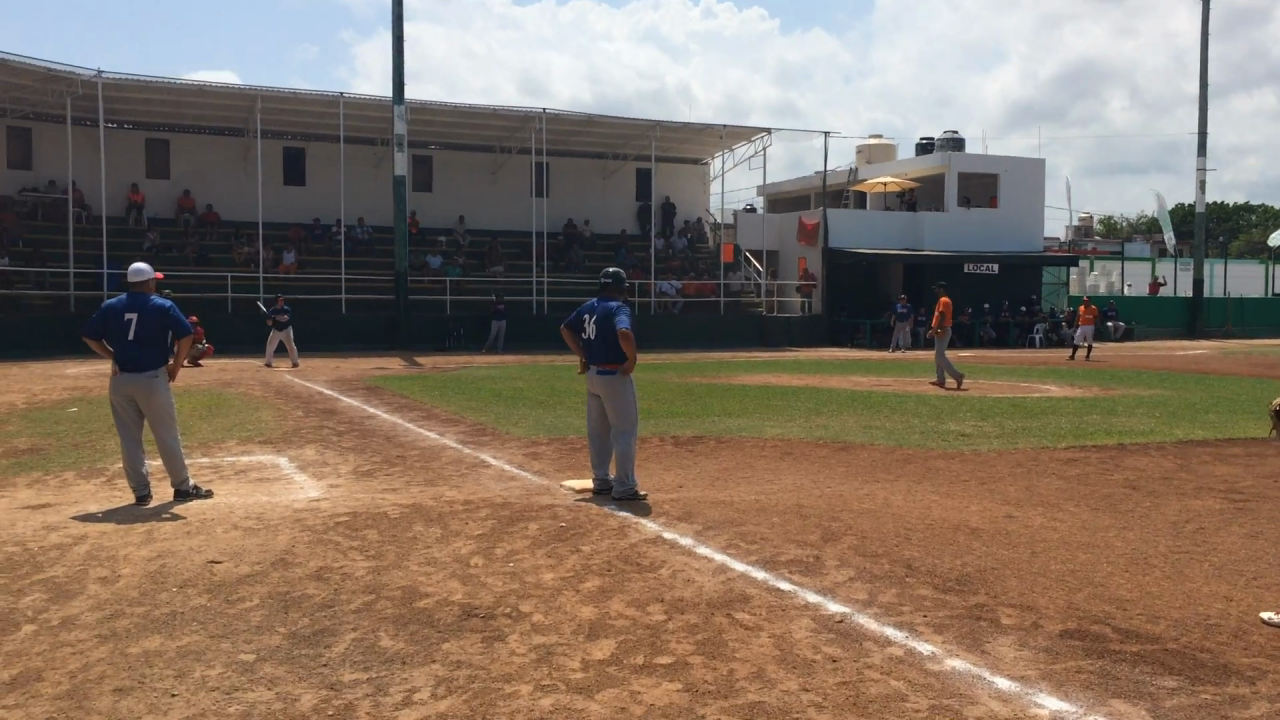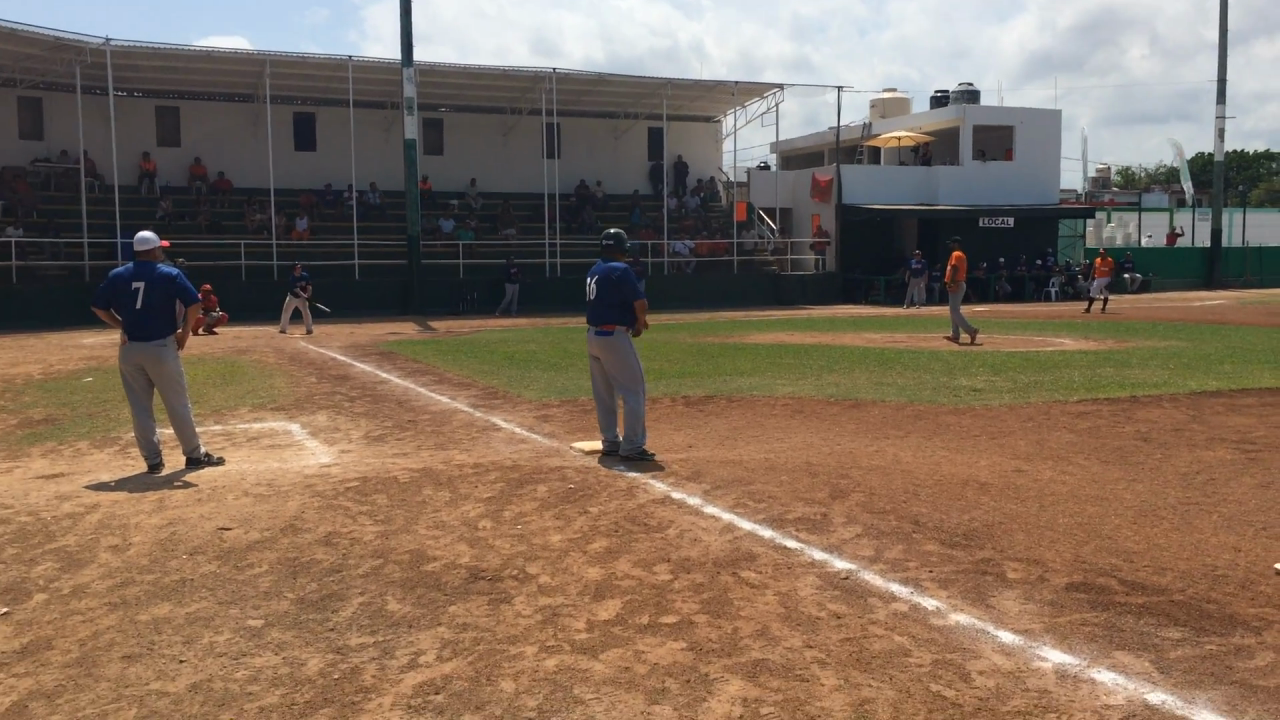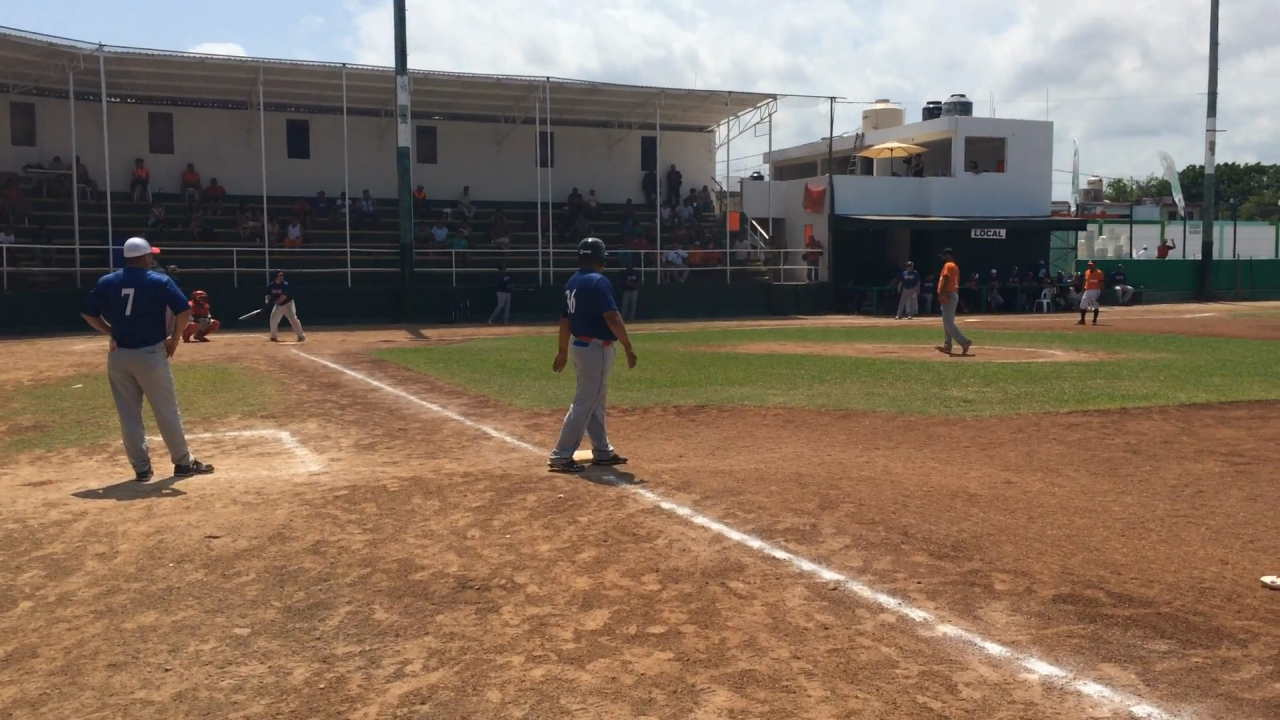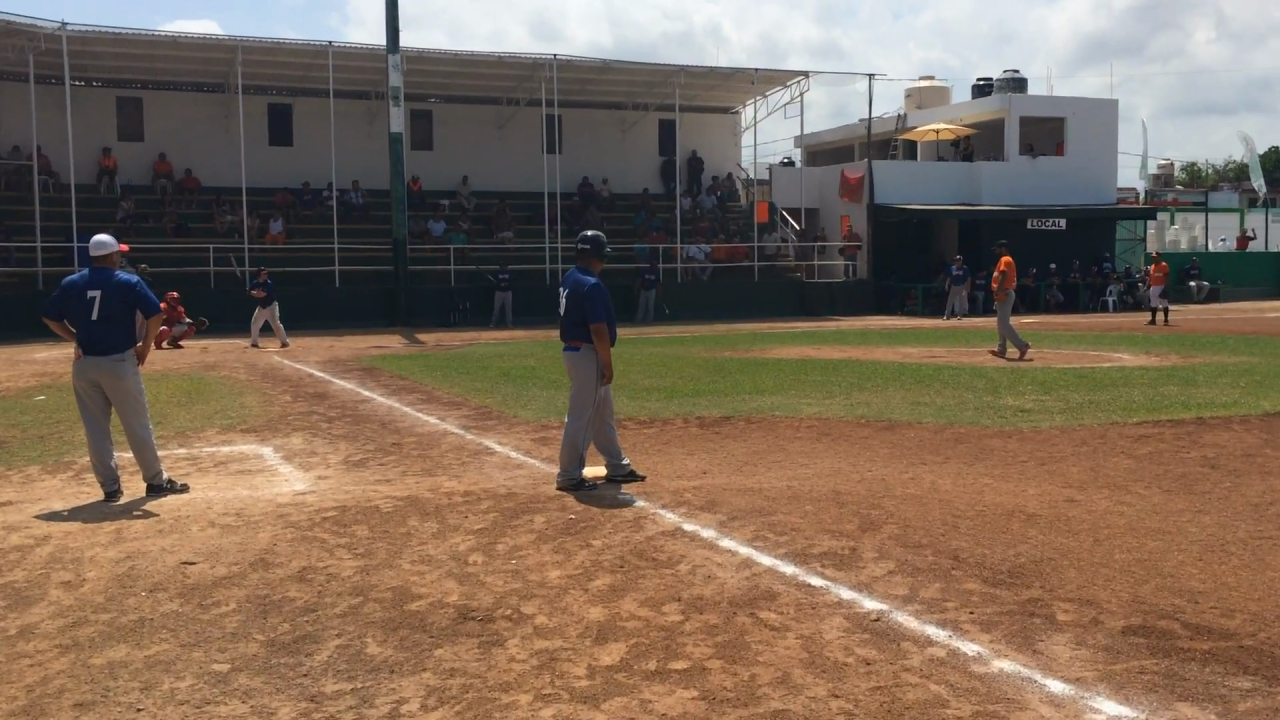
dt=0.5s
person 1, frame 1
left shoulder: (110, 306)
right shoulder: (163, 306)
left elbow: (89, 337)
right elbow: (186, 335)
left wrist: (114, 357)
right wrist: (176, 364)
left hip: (121, 380)
right hip: (152, 379)
left knee: (129, 439)
right knee: (167, 436)
left ankle: (141, 491)
right ankle: (182, 487)
person 1, frame 2
left shoulder: (117, 276)
right shoulder: (169, 274)
left elbow: (98, 306)
right elbow: (194, 303)
left wrist: (122, 326)
right wrist: (185, 332)
left hip: (130, 349)
right hip: (161, 347)
left knee: (140, 408)
right knee: (177, 404)
left ankle: (153, 460)
right ankle: (195, 454)
person 1, frame 3
left shoulder: (107, 282)
right shoulder: (159, 281)
left elbow: (87, 313)
right elbow: (184, 310)
left wrist: (111, 333)
right wrist: (174, 338)
left hip: (119, 356)
right hip: (150, 354)
left knee: (129, 415)
right knee: (167, 412)
left ankle: (141, 467)
right ankle: (183, 462)
person 1, frame 4
left shoulder: (71, 284)
right shoulder: (128, 282)
left elbow: (49, 317)
right elbow: (155, 314)
left wrist: (76, 339)
right wrist: (146, 344)
left hip: (84, 364)
right hip: (119, 362)
left knee: (95, 429)
right knee: (137, 425)
left ankle: (110, 486)
right ankle: (156, 481)
person 2, frame 1
left shoulder: (587, 308)
right shoulder: (619, 308)
left elbow: (565, 329)
right elbow: (625, 334)
left wrist: (581, 356)
right wrist: (632, 360)
left hip: (593, 375)
right hip: (615, 376)
left knee: (598, 431)
right knee: (624, 432)
left ankle: (601, 481)
right ankle: (624, 487)
person 2, frame 2
left shoulder: (594, 271)
right shoulder: (621, 270)
right elbow: (640, 305)
left wrist: (632, 322)
right wrist: (640, 323)
left hip: (594, 336)
right hip: (614, 337)
left knee: (604, 394)
right knee: (634, 389)
left ankle: (611, 442)
right ankle: (633, 446)
person 2, frame 3
left shoulder: (572, 282)
right shoulder: (598, 281)
left elbow: (565, 321)
right elbow: (612, 317)
left wrist: (562, 351)
right wrist: (628, 346)
left hip: (579, 346)
right hip: (596, 348)
left knee: (594, 402)
right knee: (585, 403)
left ankle: (602, 452)
right ankle: (561, 455)
person 2, frame 4
left shoulder: (570, 278)
right shoulder: (591, 285)
right elbow: (598, 330)
right wrist: (608, 364)
left hip: (577, 350)
right hip: (587, 354)
left knee: (603, 413)
right knee: (581, 416)
left ankle: (618, 467)
right ankle: (569, 476)
